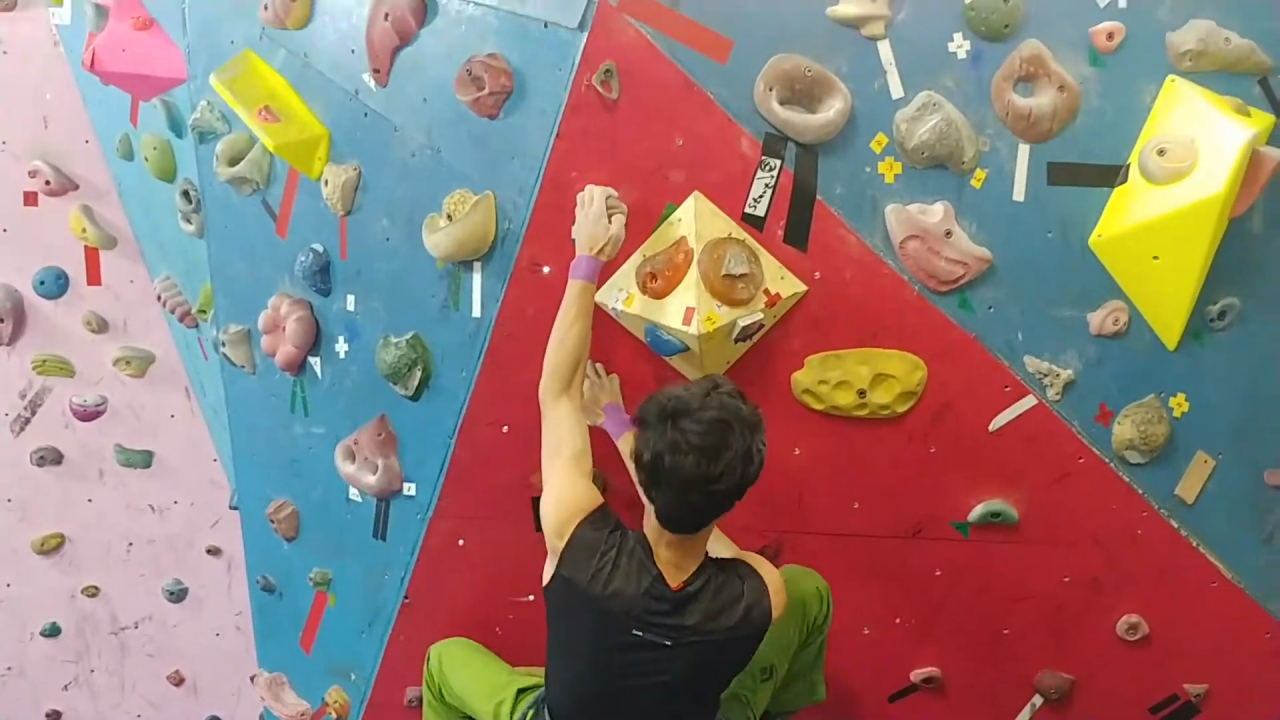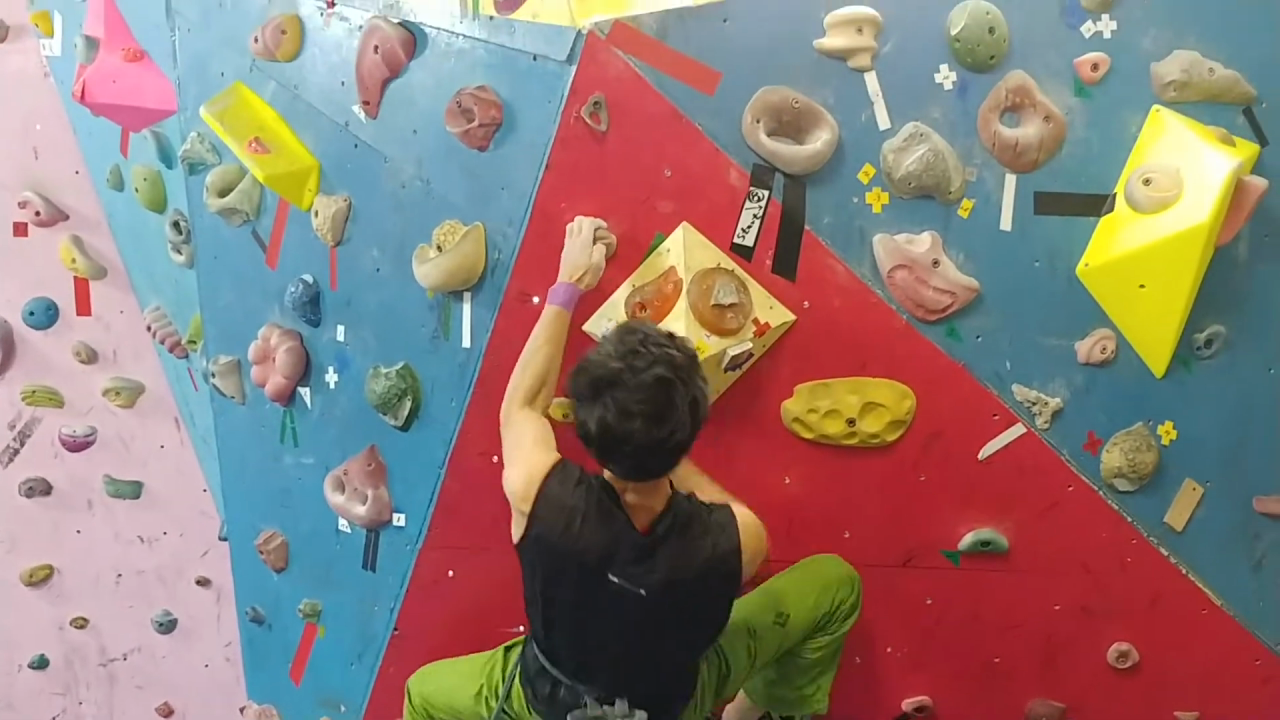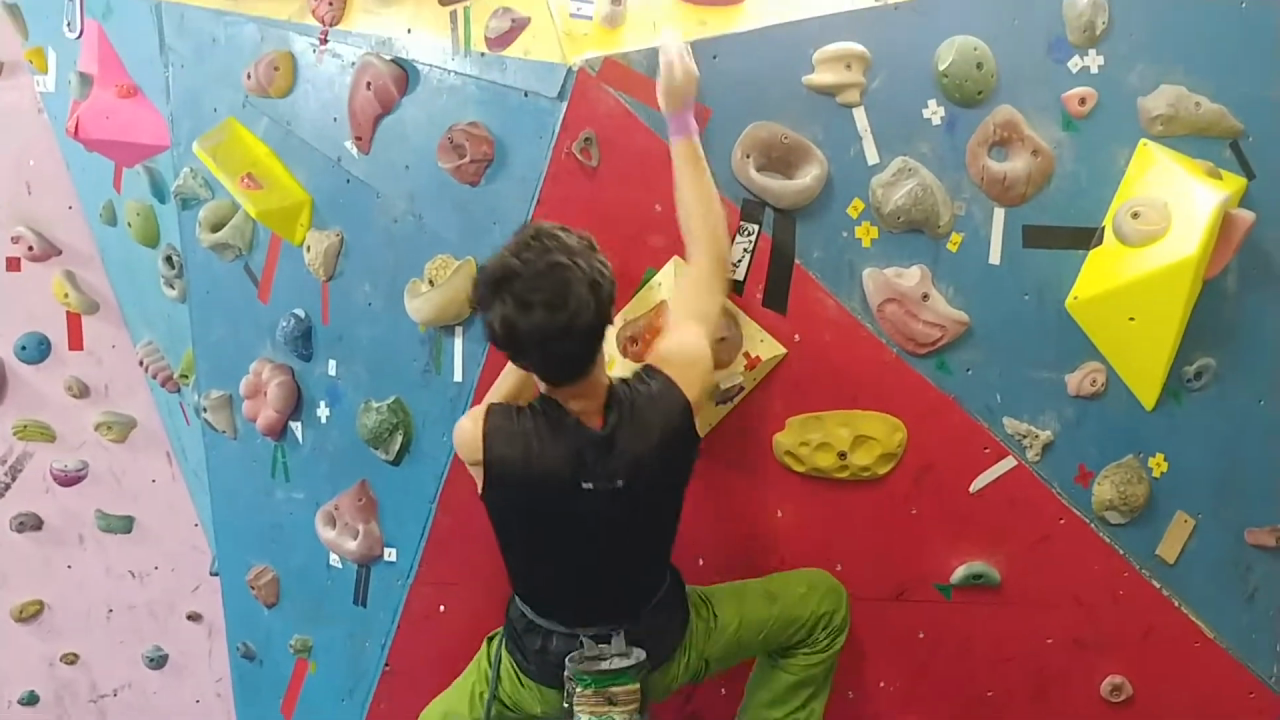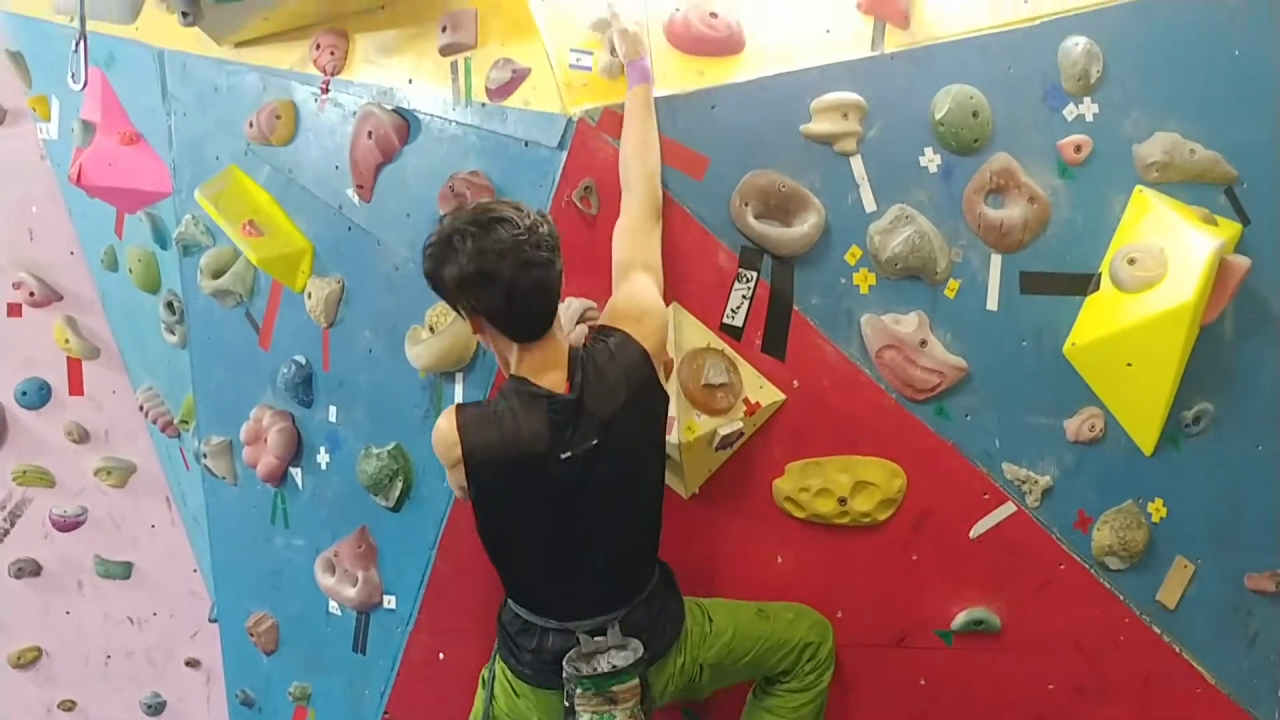
dt=0.3s
person 1, frame 1
left shoulder: (576, 539)
right shoulder: (761, 593)
left elbow: (557, 394)
right elbow: (694, 515)
left wrist: (587, 259)
right wrist: (619, 421)
left knee: (444, 660)
right knee: (807, 591)
person 1, frame 2
left shoulder: (538, 493)
right shoulder: (734, 536)
left elbow: (518, 406)
left wrist: (568, 285)
right wrist: (665, 448)
right knee: (835, 583)
person 1, frame 3
left shoulder: (481, 440)
right shoulder: (670, 396)
right elbow: (710, 254)
right wrist: (683, 122)
right hip: (657, 654)
right knee: (818, 605)
person 1, frame 4
left shoulder: (457, 436)
right shoulder: (632, 355)
right elbow: (644, 203)
left wrist: (517, 363)
right wrist: (637, 67)
right hip: (653, 651)
right knee: (809, 641)
